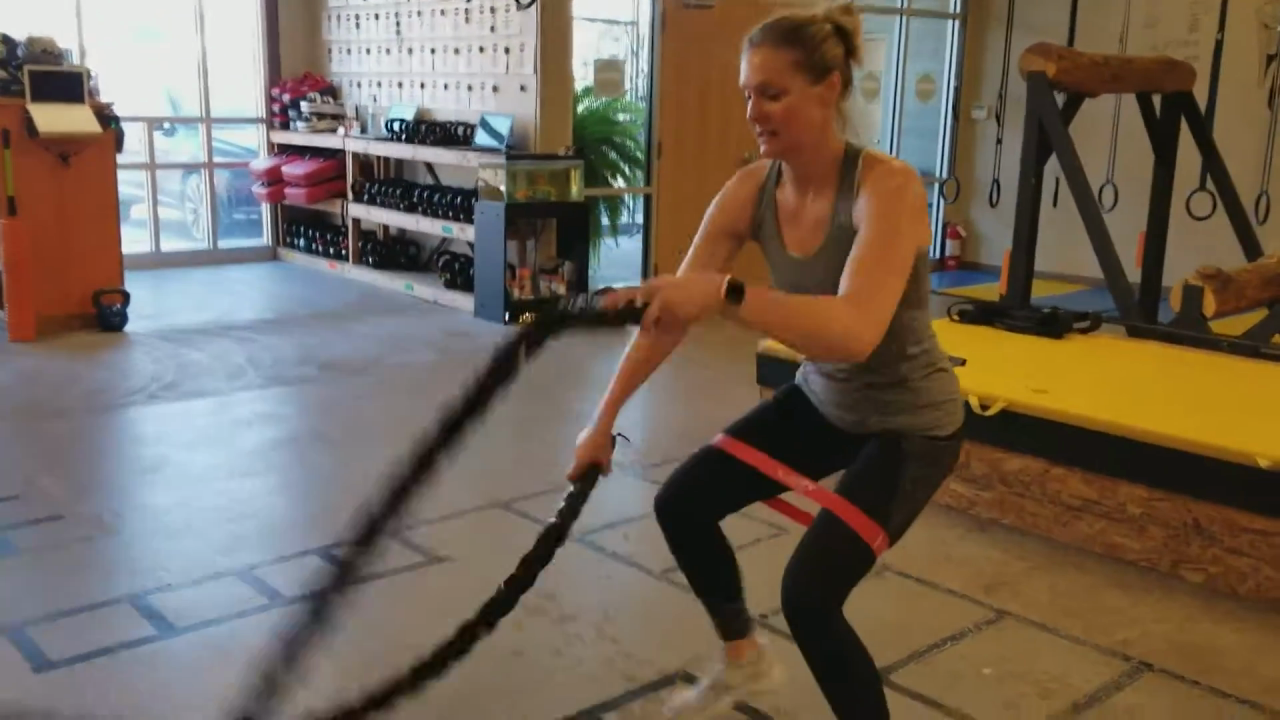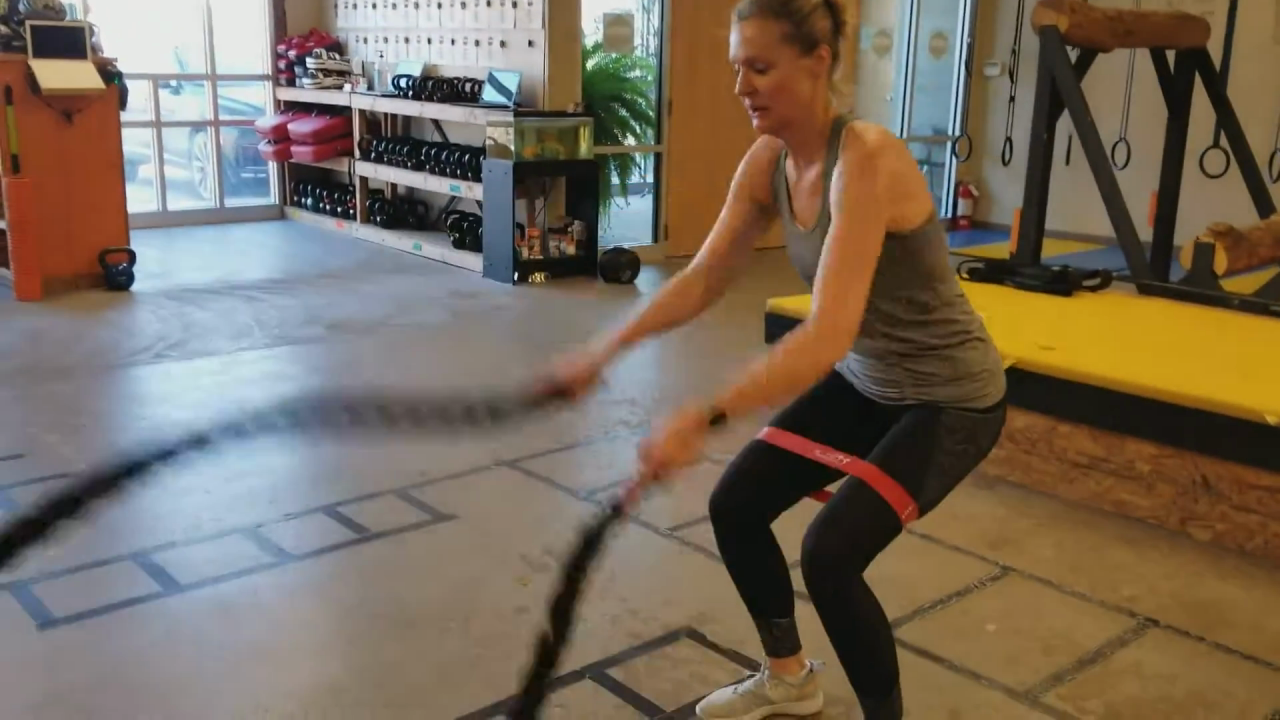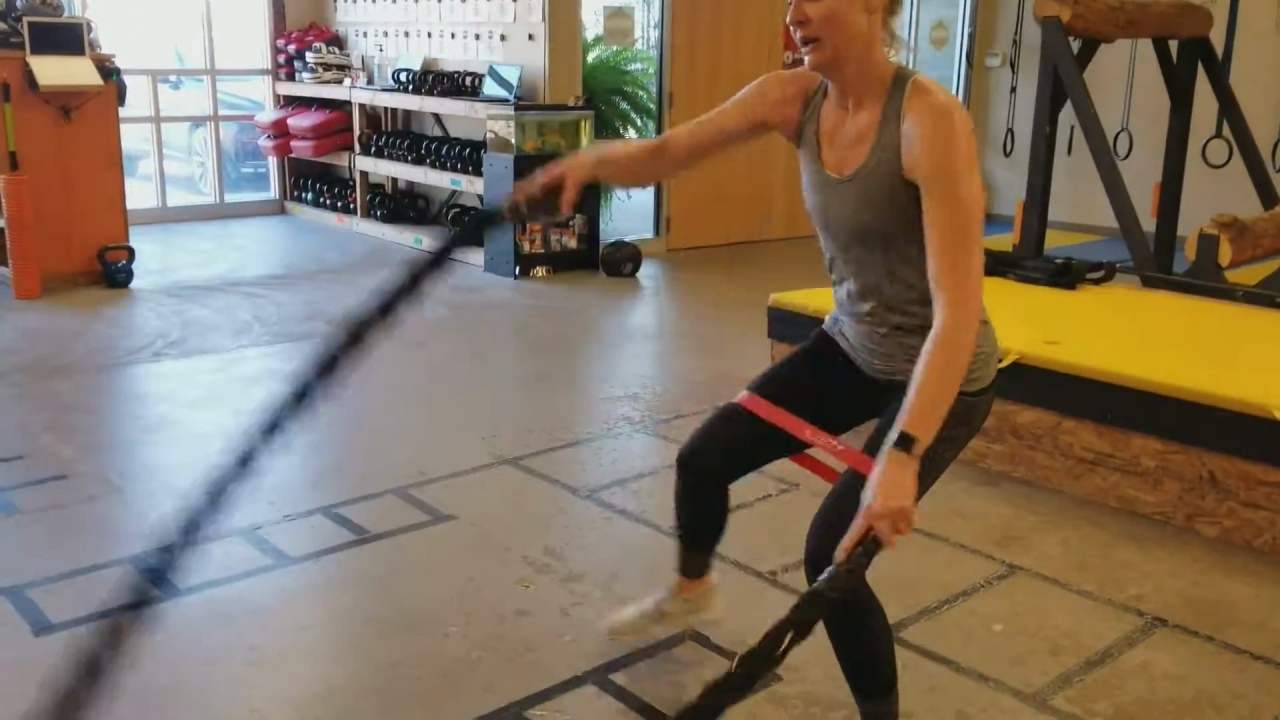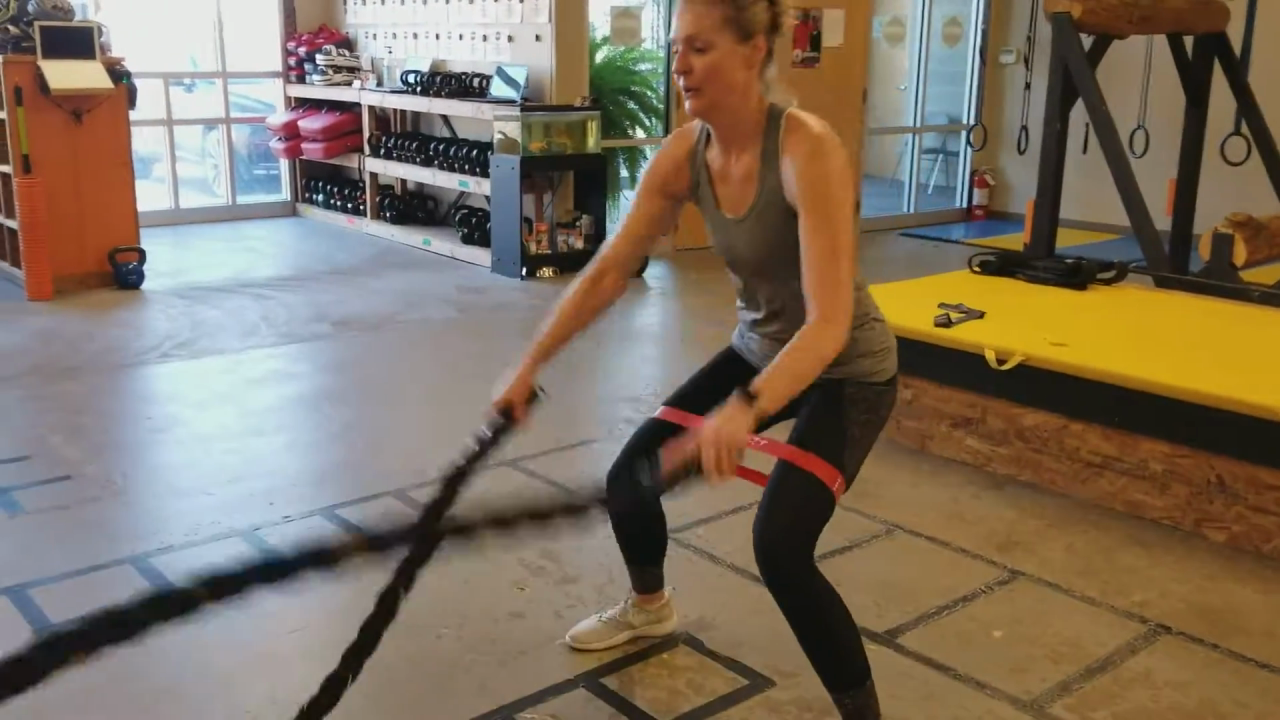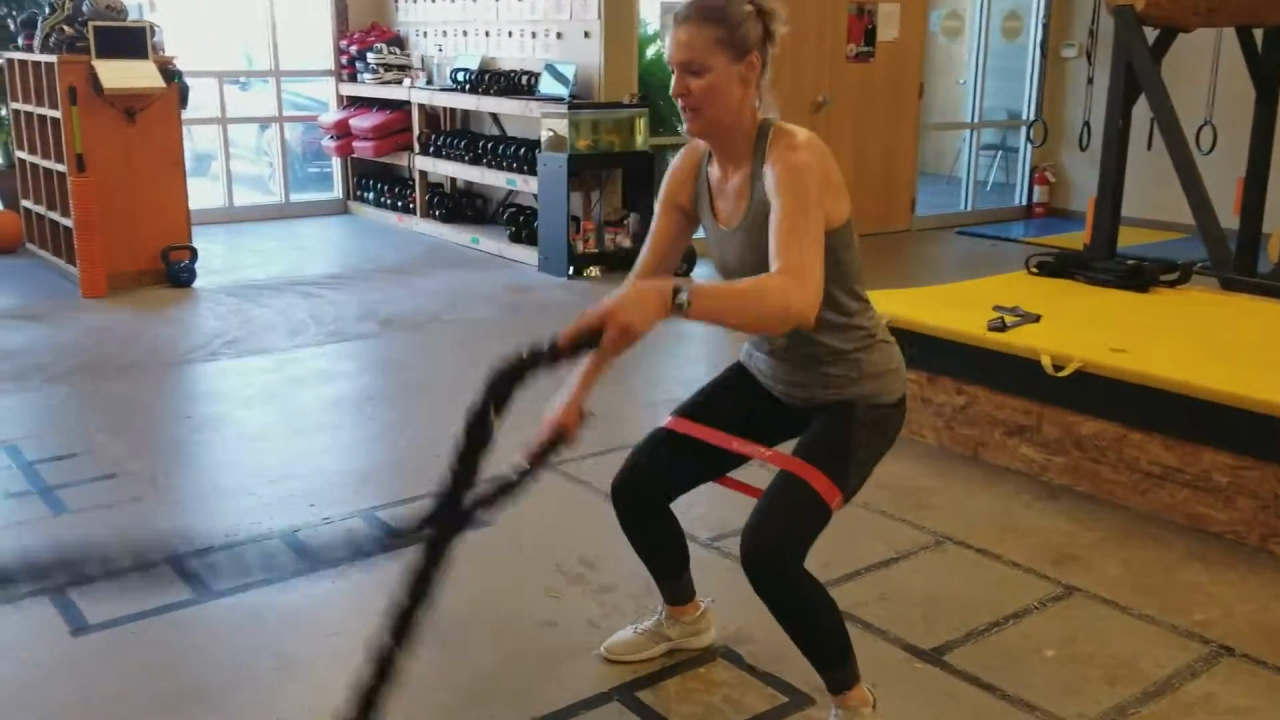
dt=0.5s
person 1, frame 1
left shoulder: (889, 187)
right shoulder: (750, 192)
left elbow: (854, 332)
right elbow: (668, 311)
left wrist: (726, 296)
right wrist: (604, 418)
left hip: (910, 424)
right hip: (821, 398)
left knee: (809, 591)
right knee: (682, 504)
right ankle: (740, 657)
person 1, frame 2
left shoulder: (868, 161)
right shoulder: (768, 162)
left elbow: (829, 333)
right elbow: (701, 282)
left wrist: (703, 418)
right wrist: (606, 348)
left hip: (950, 395)
right hip: (864, 379)
left knee: (832, 555)
right knee: (734, 507)
person 1, frame 3
left shoulder: (933, 117)
right shoulder: (794, 96)
left elbow: (958, 306)
right elbow: (669, 152)
left wrist: (903, 454)
right wrist: (593, 161)
left hip: (941, 373)
right hip: (851, 343)
left knee: (831, 555)
right knee: (706, 455)
right ankle: (691, 590)
person 1, frame 4
left shoulder: (808, 149)
right shoulder: (684, 152)
left elbow: (829, 324)
right elbow: (608, 269)
left wrist: (746, 408)
right wrist: (529, 364)
left hip: (846, 371)
right hip: (756, 351)
left knee: (780, 546)
right knee: (628, 477)
right ankle: (648, 606)
person 1, frame 5
left shoulder: (794, 159)
right shoulder: (689, 170)
left elbow: (794, 302)
right elbow: (635, 300)
left wrist: (673, 295)
right wrist: (577, 389)
left hip: (854, 392)
right hip: (767, 374)
left knee: (768, 550)
right knee: (636, 488)
right ankle: (683, 617)
